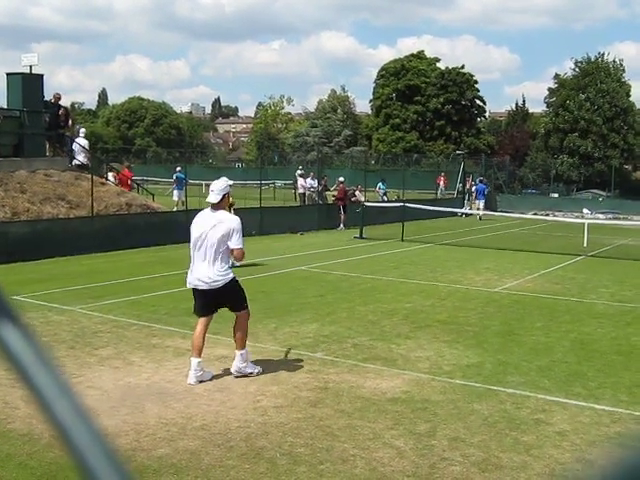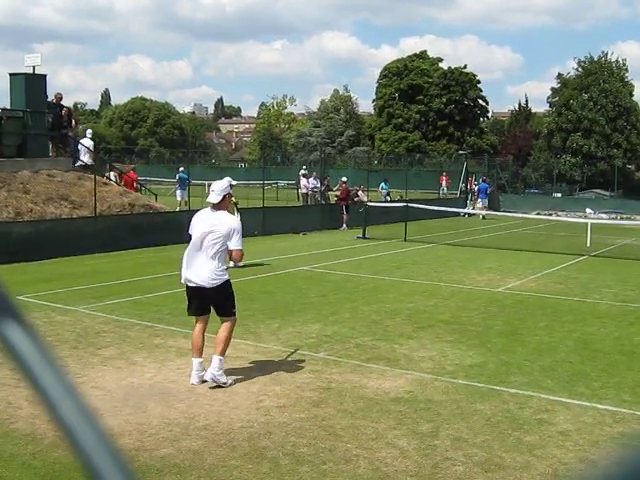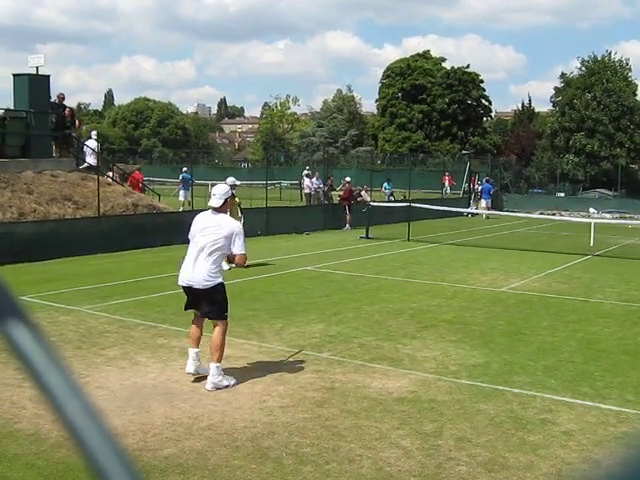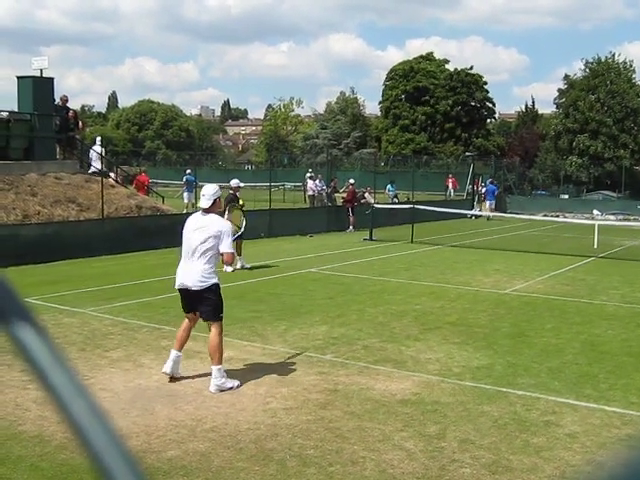
dt=0.2s
person 1, frame 1
left shoulder: (199, 217)
right shoulder: (232, 221)
right elbow: (238, 255)
left hip: (197, 279)
right hip: (221, 279)
left knee: (203, 322)
right knee: (243, 314)
left ankle: (195, 370)
right ankle: (241, 362)
person 1, frame 2
left shoulder: (198, 216)
right shoulder: (232, 222)
right elbow: (237, 257)
left hip: (192, 277)
right hip: (216, 279)
left knee: (200, 322)
right knee: (228, 321)
left ankle: (197, 371)
right ankle: (215, 369)
person 1, frame 3
left shoulder: (199, 218)
right shoulder: (234, 226)
right elbow: (241, 261)
right wrist: (230, 256)
left hip: (188, 277)
right hip: (209, 280)
left knee: (198, 317)
right knee: (220, 324)
left ankle: (194, 362)
right ankle: (215, 376)
person 1, frame 4
left shoulder: (191, 219)
right shoulder: (223, 225)
right elbow: (228, 260)
right wrist: (225, 254)
left hip: (184, 279)
right hip: (204, 281)
left knee: (190, 318)
right knee: (215, 326)
left ankle: (172, 363)
right ankle: (218, 378)
